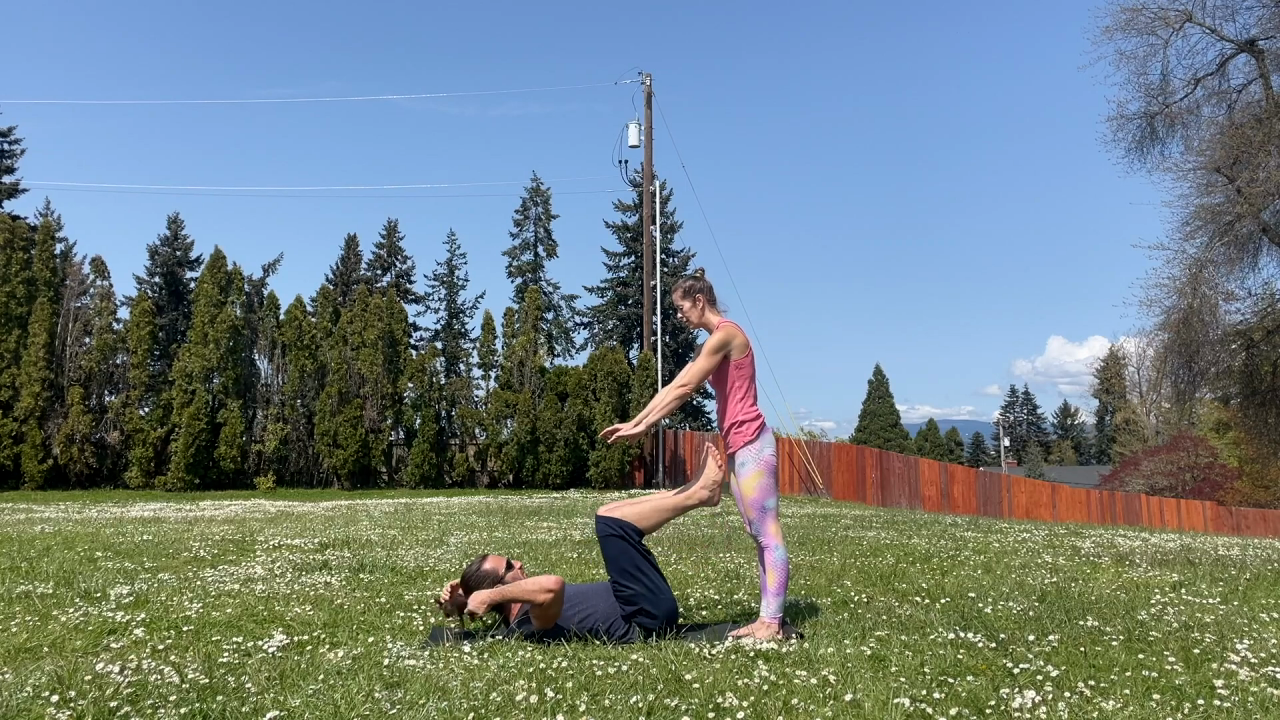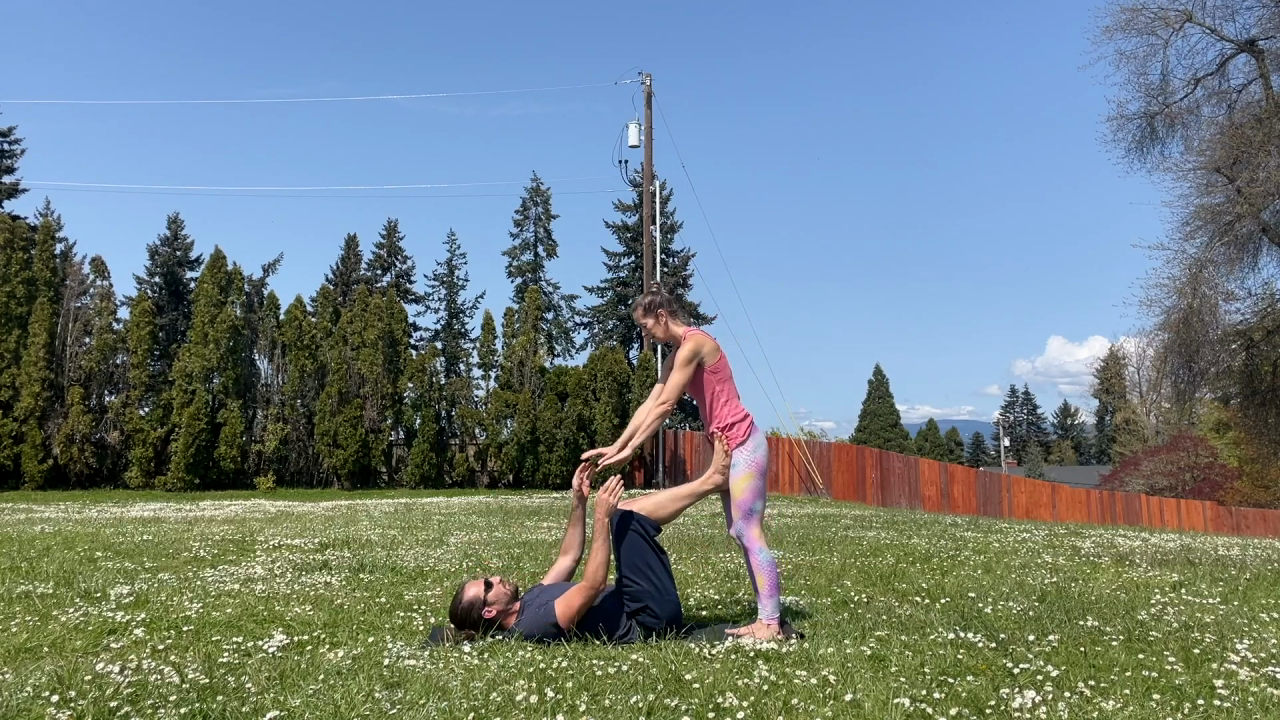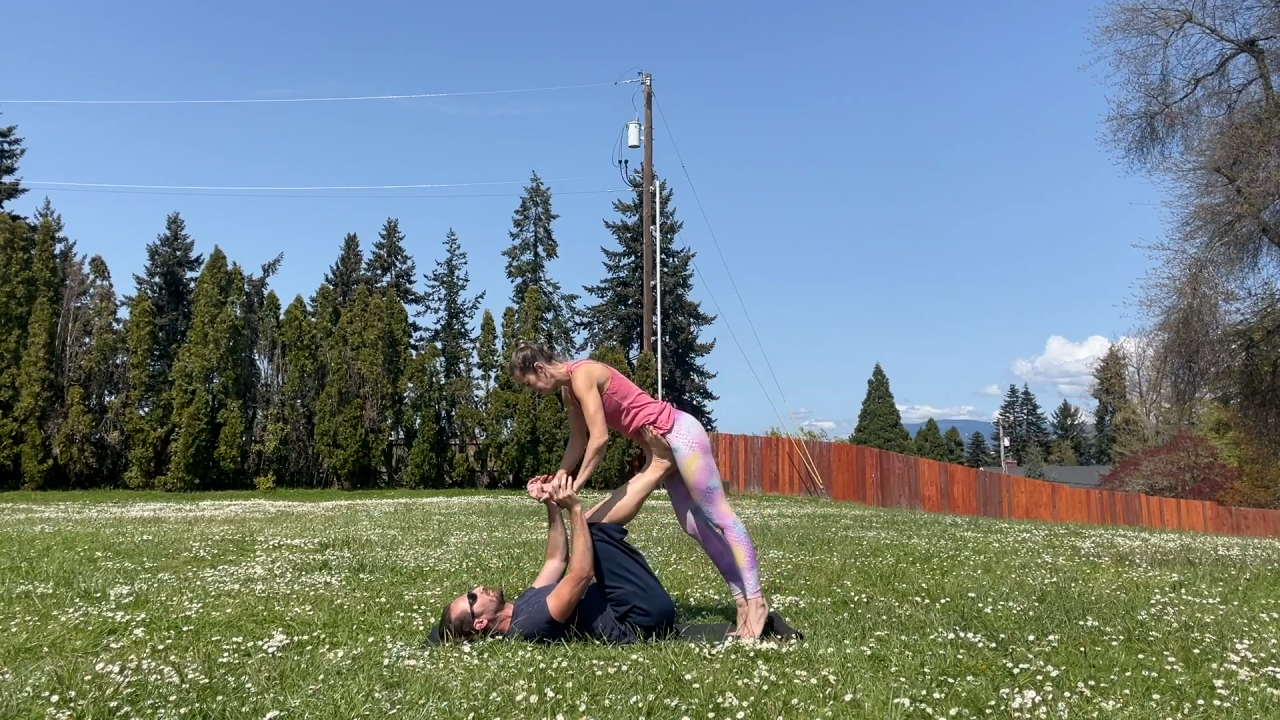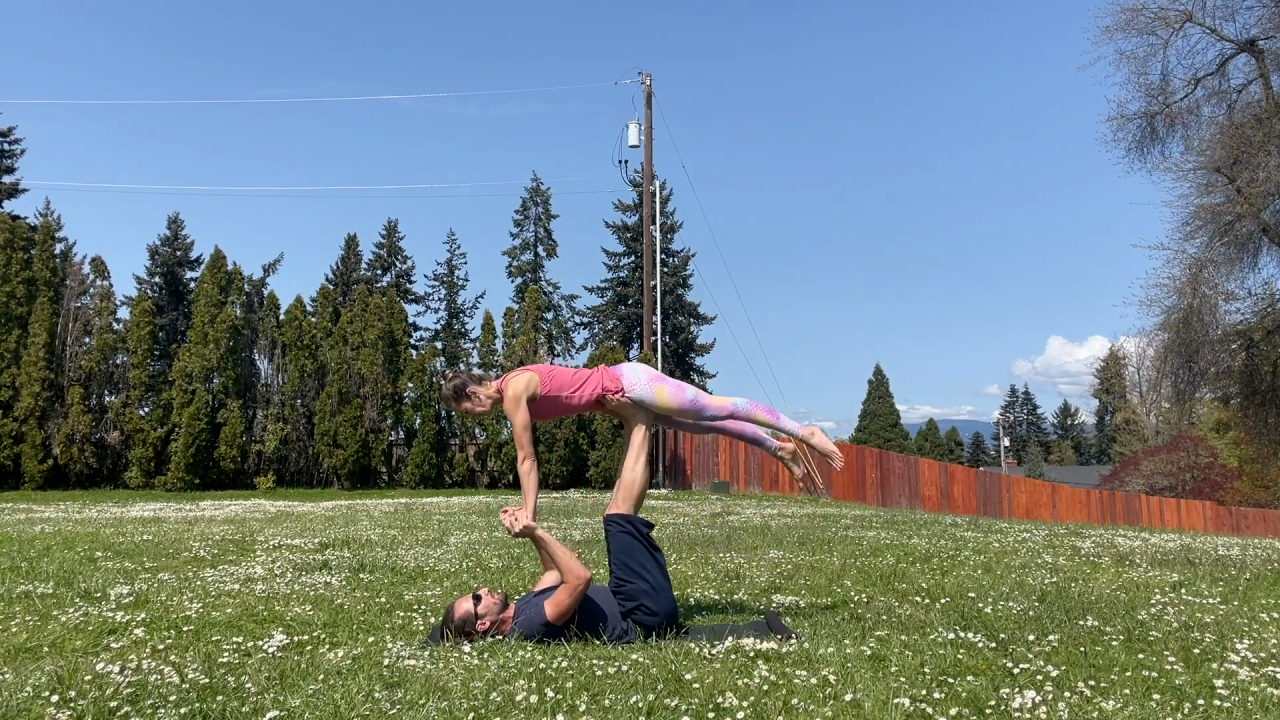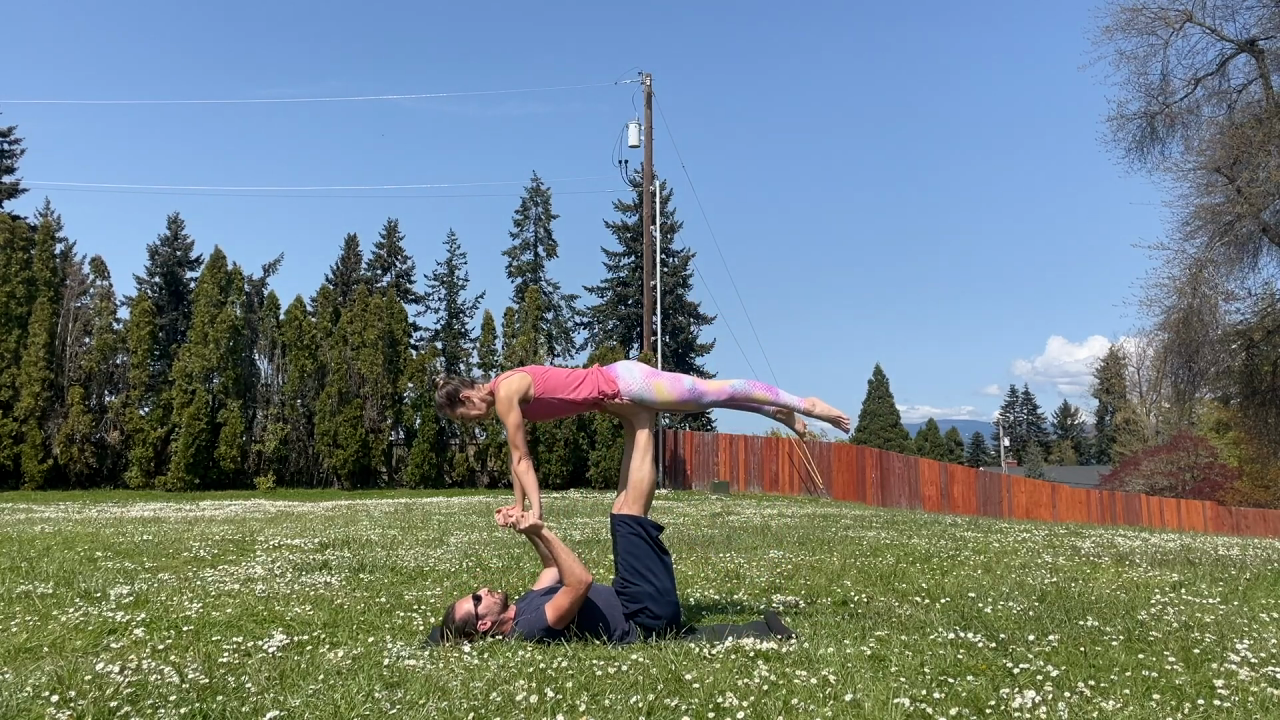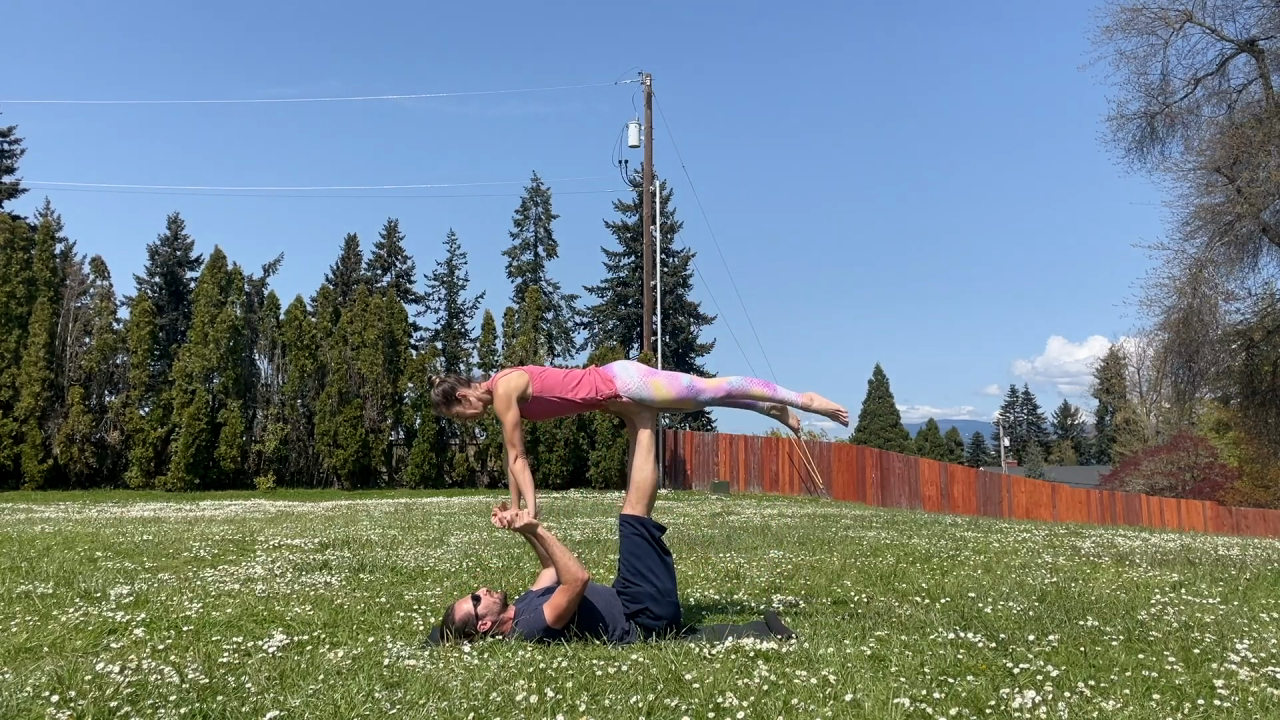
dt=0.5s
person 1, frame 1
left shoulder: (725, 334)
right shoulder: (712, 343)
left elbow: (685, 389)
right elbow: (674, 385)
left wrist: (644, 427)
right wrist: (634, 422)
left hip: (750, 442)
right hip: (738, 446)
left knee: (768, 534)
right knee: (758, 534)
left ankle: (773, 622)
right ankle: (767, 618)
person 1, frame 2
left shoulder: (693, 343)
right shoulder: (675, 354)
left elbow: (664, 406)
right elbow: (648, 405)
left wrist: (628, 450)
right wrist: (614, 448)
left hip: (743, 443)
right hip: (729, 447)
left knee: (748, 534)
right knee: (740, 532)
left ankle: (771, 623)
right ankle: (765, 617)
person 1, frame 3
left shoulder: (581, 374)
right shoulder: (567, 389)
left elbow: (599, 439)
right elbow: (578, 444)
left wrist: (576, 485)
right wrist: (558, 480)
left hip: (678, 433)
right hip: (662, 443)
left knee: (717, 514)
right knee: (694, 526)
left ankle: (755, 599)
right ankle: (743, 598)
person 1, frame 4
left shoulder: (513, 391)
right shoulder: (514, 392)
left elbow: (526, 459)
right elbow: (526, 458)
left wrist: (529, 516)
right wrist: (526, 509)
left hip: (626, 385)
right hip: (622, 393)
left knee: (721, 411)
right knee: (705, 422)
left ankle: (803, 433)
right ankle: (781, 448)
person 1, frame 5
left shoulder: (505, 392)
right shoulder: (507, 395)
left elbow: (521, 458)
right elbow: (519, 458)
left wrist: (536, 513)
right wrist: (519, 506)
left hip: (622, 385)
right hip: (618, 392)
left knee: (715, 393)
right knee: (709, 396)
left ankle: (805, 404)
right ankle: (777, 410)
person 1, frame 6
left shoulder: (504, 390)
right shoulder: (503, 394)
left elbow: (517, 457)
right elbow: (515, 457)
left wrist: (532, 510)
right wrist: (516, 507)
left hip: (620, 384)
right hip: (615, 394)
left knee: (712, 389)
right knee: (706, 396)
left ankle: (801, 399)
right ankle: (772, 408)
person 2, frame 1
left shoulder: (520, 615)
right shoulder: (533, 625)
right elbow: (553, 584)
left wrist: (465, 587)
right wrist: (491, 596)
left hip: (646, 617)
right hip: (647, 620)
left knee: (612, 516)
right knee: (609, 518)
left ankle: (693, 492)
right ankle: (699, 493)
person 2, frame 2
left shoulder: (529, 602)
right shoulder: (534, 626)
left elbow: (568, 556)
right elbow: (592, 584)
left wrist: (578, 501)
right wrist: (602, 519)
left hip: (648, 618)
right hip: (648, 622)
left knee: (624, 517)
right knee: (629, 515)
left ankle: (709, 480)
right ankle: (710, 480)
person 2, frame 3
left shoulder: (523, 606)
right shoulder: (530, 624)
left elbow: (556, 560)
right elbow: (580, 575)
left wrist: (552, 507)
right wrist: (573, 509)
left hip: (642, 620)
right hip: (644, 618)
right knee: (595, 525)
person 2, frame 4
left shoulder: (521, 610)
right shoulder: (530, 627)
left elbow: (558, 571)
right elbow: (580, 578)
left wrist: (530, 529)
right wrist: (536, 532)
left hip: (646, 619)
right hip: (644, 618)
right knee: (620, 514)
person 2, frame 5
left shoulder: (524, 609)
right shoulder: (532, 627)
left elbow: (555, 571)
right elbow: (580, 581)
left wrist: (527, 531)
right wrist: (540, 532)
left hip: (643, 623)
right hip: (646, 618)
right knee: (627, 516)
person 2, frame 6
left shoulder: (523, 607)
right shoulder: (532, 627)
left elbow: (553, 567)
right elbow: (577, 578)
left wrist: (526, 530)
right wrist: (536, 530)
left hip: (645, 621)
right hip: (647, 618)
right knee: (634, 513)
